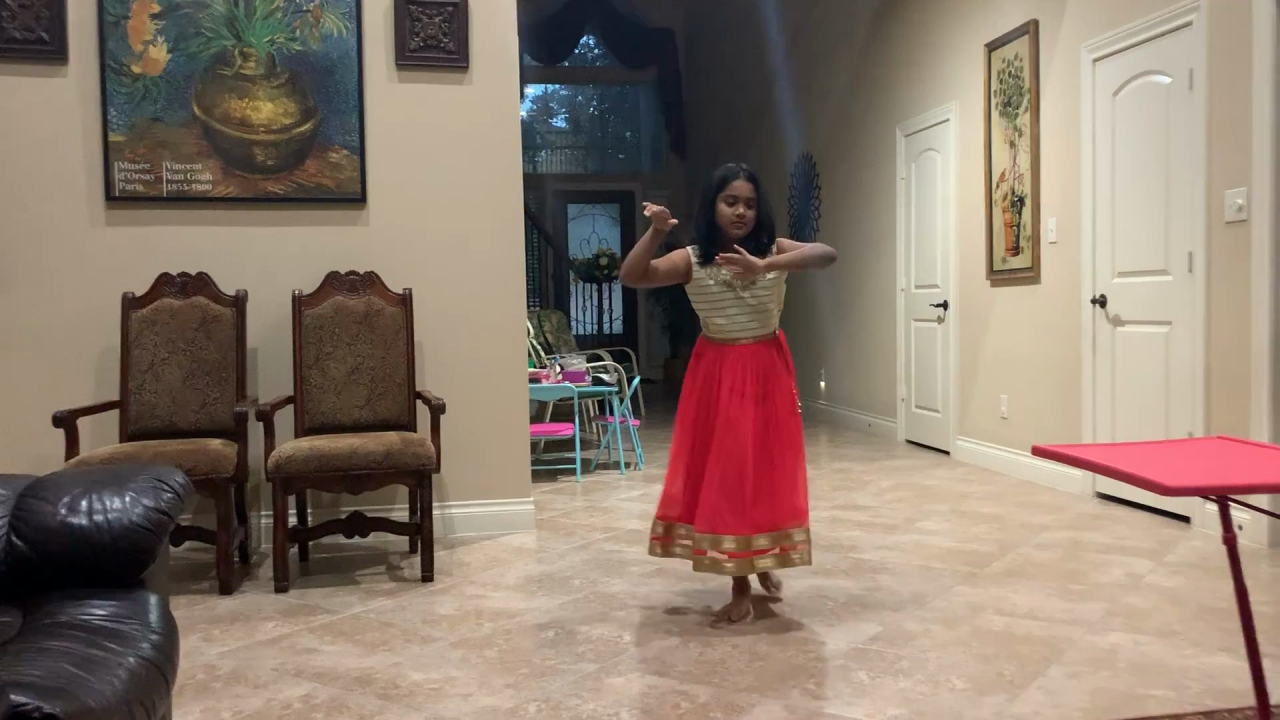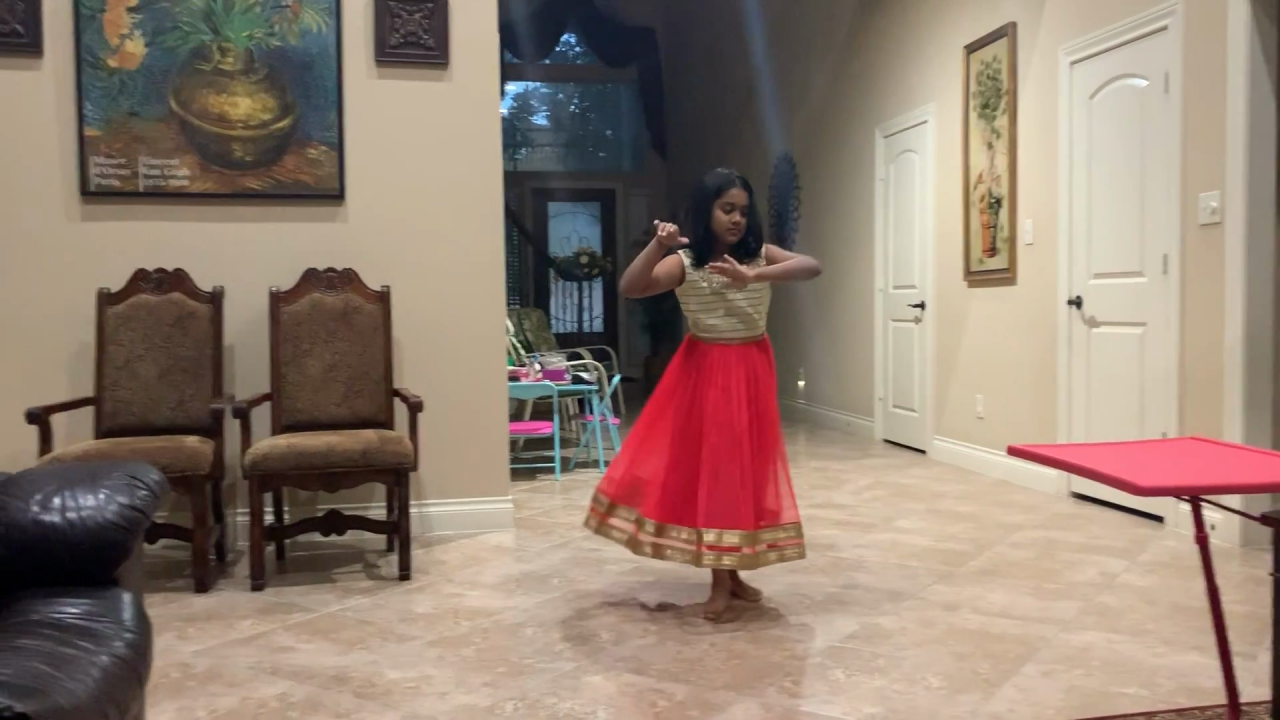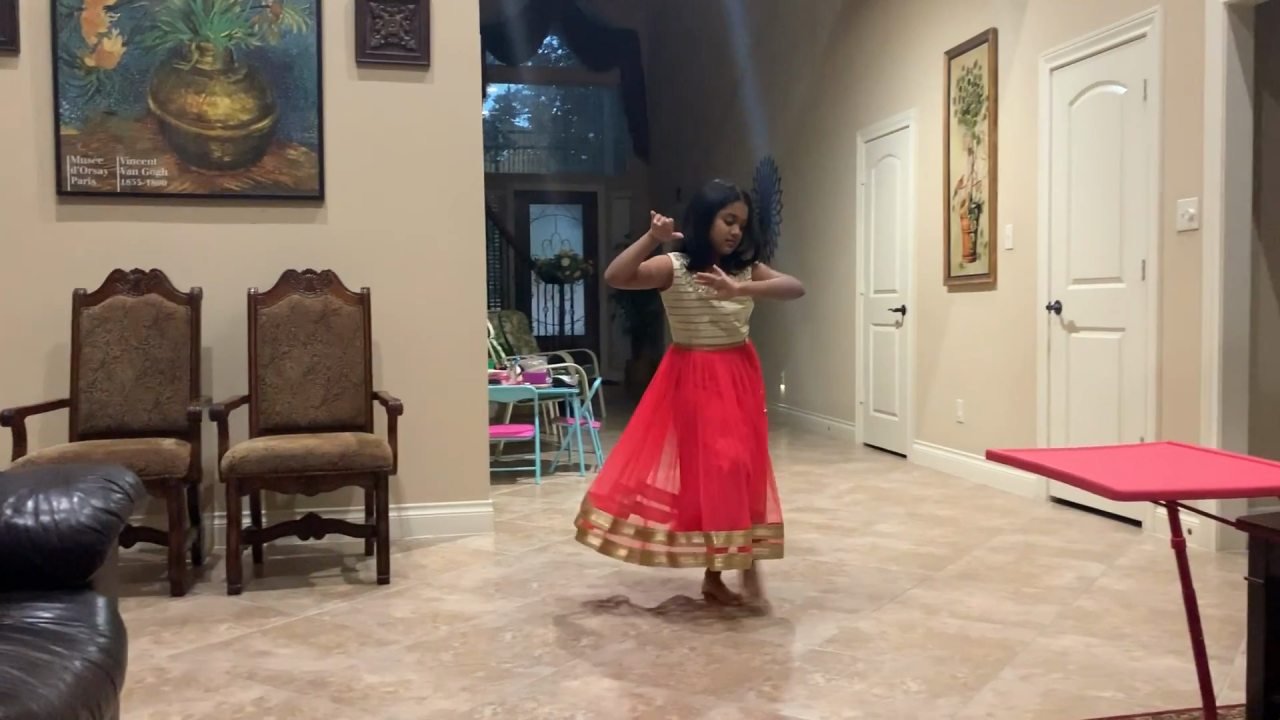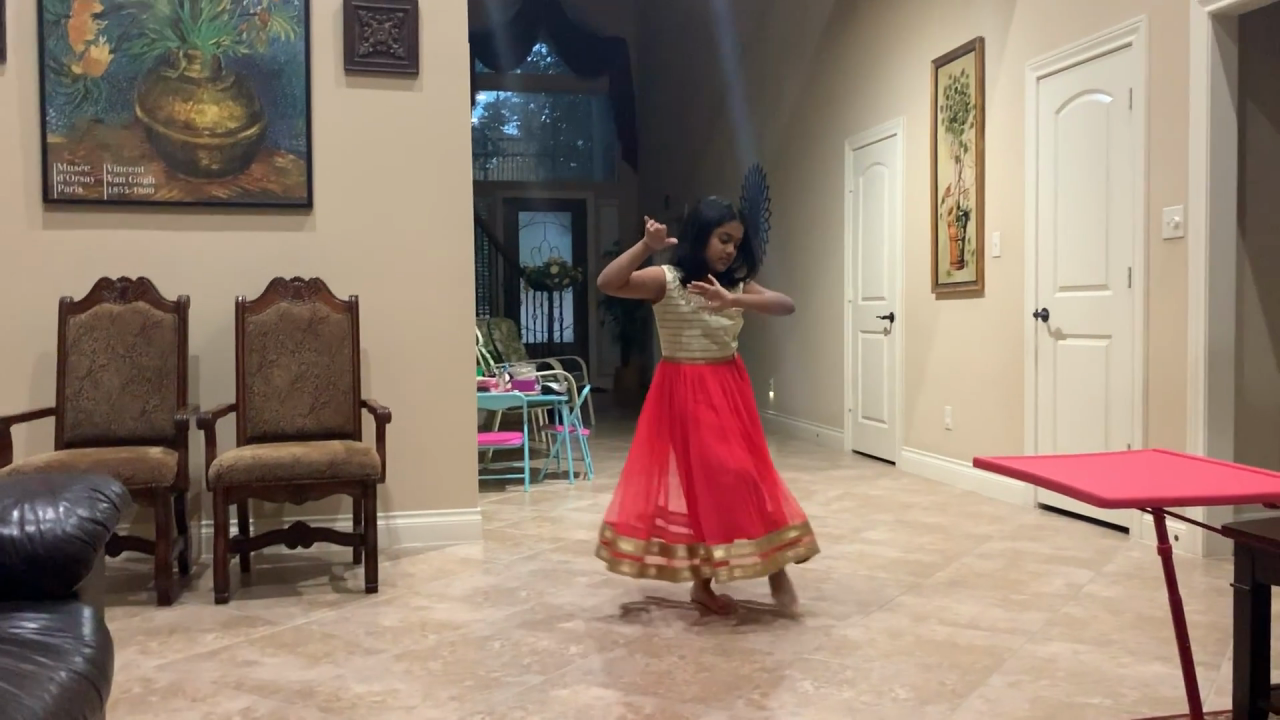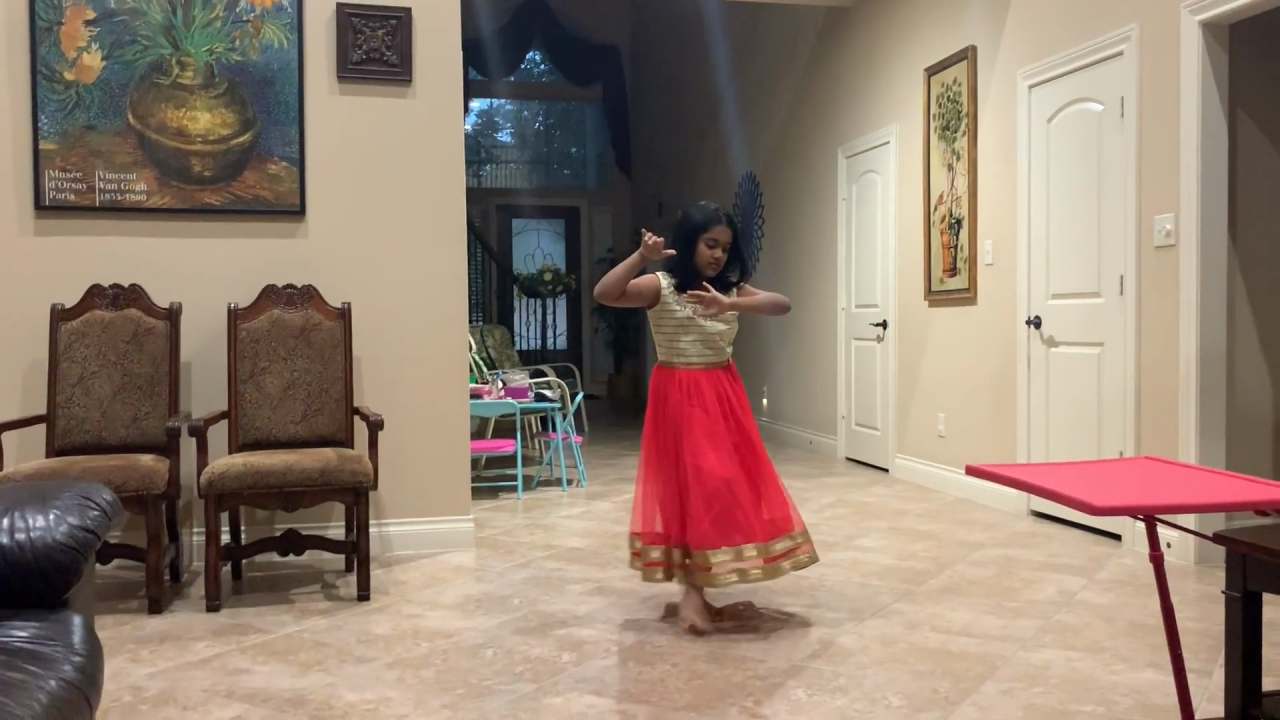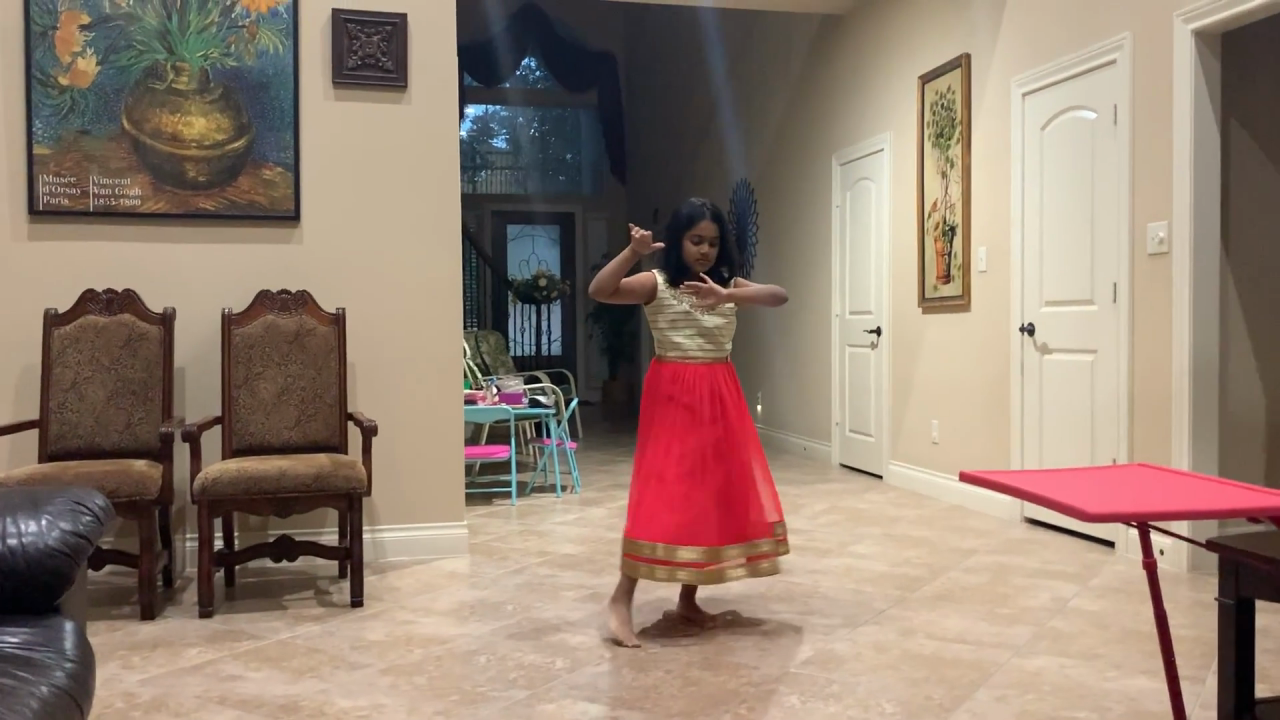
dt=0.2s
person 1, frame 1
left shoulder: (773, 251)
right shoulder: (692, 260)
left elbow: (828, 254)
right elbow: (631, 277)
left wrist: (765, 267)
right wrist: (655, 232)
left hip: (767, 368)
right hip: (718, 371)
left knee: (765, 467)
right knee: (721, 467)
left ankle: (760, 562)
right ankle: (739, 586)
person 1, frame 2
left shoulder: (760, 256)
right shoulder: (684, 263)
left elbow: (812, 267)
right elbow: (630, 288)
left wrist: (754, 275)
right wrist: (658, 245)
left hip: (751, 369)
right hip: (703, 368)
left knee: (744, 464)
right knee: (701, 462)
left ankle: (731, 573)
right ankle: (722, 578)
person 1, frame 3
left shoulder: (747, 269)
right shoulder: (673, 267)
left elbow: (795, 287)
right elbow: (614, 278)
left wrist: (739, 289)
right wrist: (651, 238)
left hip: (738, 375)
right hip: (691, 376)
left knee: (736, 466)
right knee: (702, 466)
left ankle: (716, 575)
right ankle: (729, 569)
person 1, frame 4
left shoulder: (737, 284)
right shoulder: (665, 280)
left elbow: (787, 305)
right elbow: (607, 283)
left wrist: (731, 300)
right wrist: (646, 245)
left hip: (729, 387)
right hip: (684, 389)
left knee: (740, 477)
right knee: (702, 478)
left ankle: (705, 583)
right ankle: (772, 566)
person 1, frame 5
left shoulder: (732, 289)
right shoulder: (660, 287)
left elbow: (782, 304)
right elbow: (604, 295)
left wrist: (729, 305)
right wrist: (642, 256)
left hip: (723, 393)
right hip: (679, 394)
left knee: (737, 486)
right knee: (702, 484)
left ankle: (700, 587)
right ankle: (691, 588)
person 1, frame 6
left shoulder: (728, 284)
right shoulder: (655, 284)
left elbow: (779, 296)
right elbow: (598, 291)
left wrist: (726, 296)
right wrist: (633, 252)
left hip: (719, 393)
right hip: (672, 391)
left knee: (716, 489)
right knee: (667, 489)
left ankle: (688, 599)
right ankle: (622, 597)
